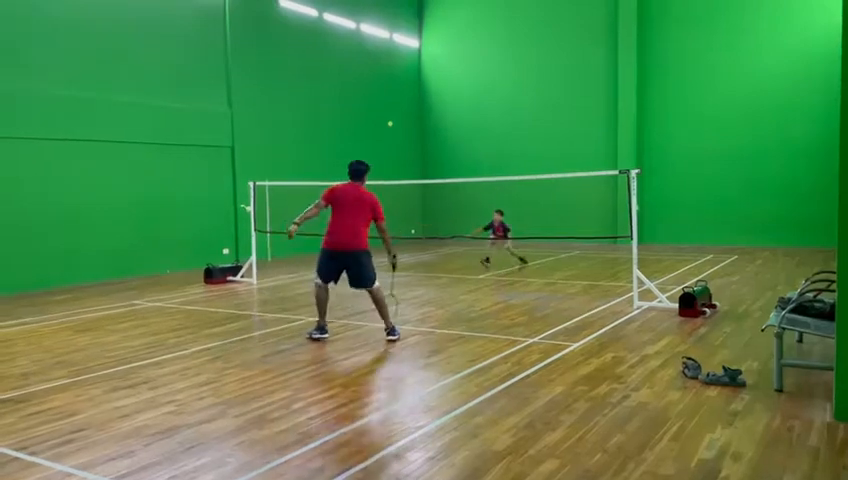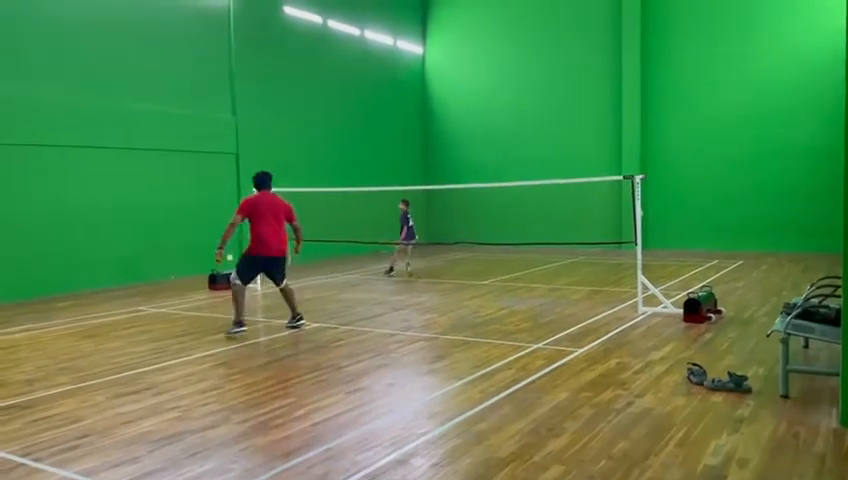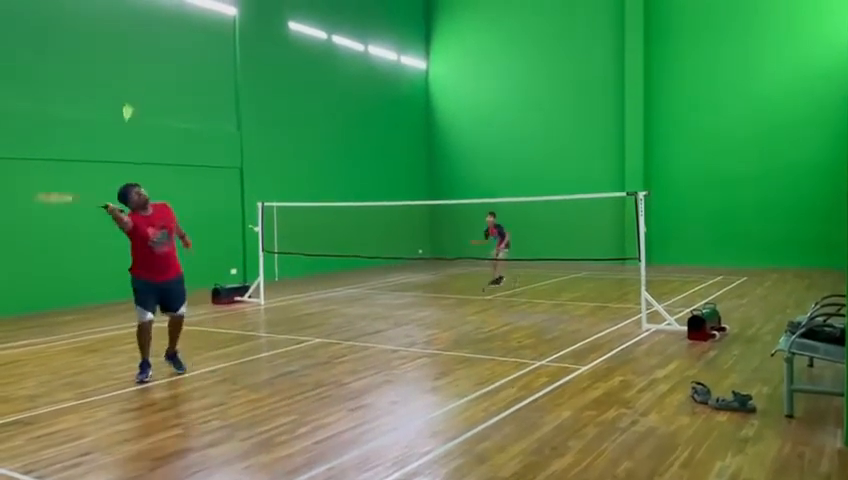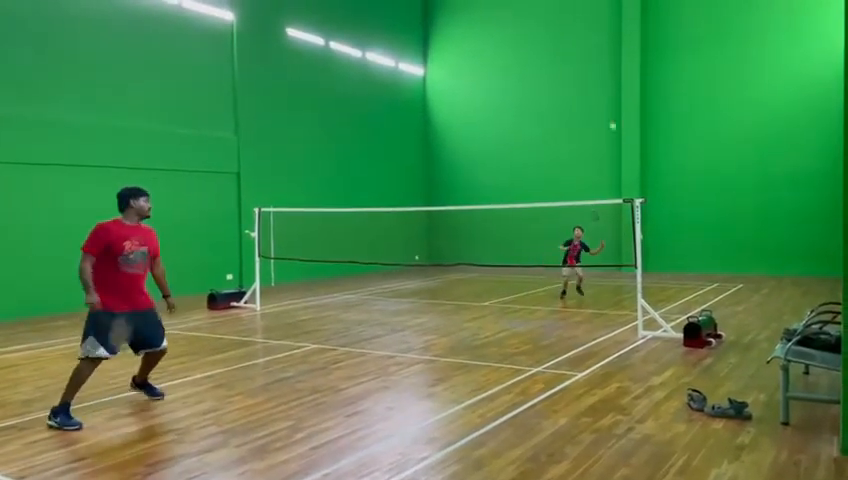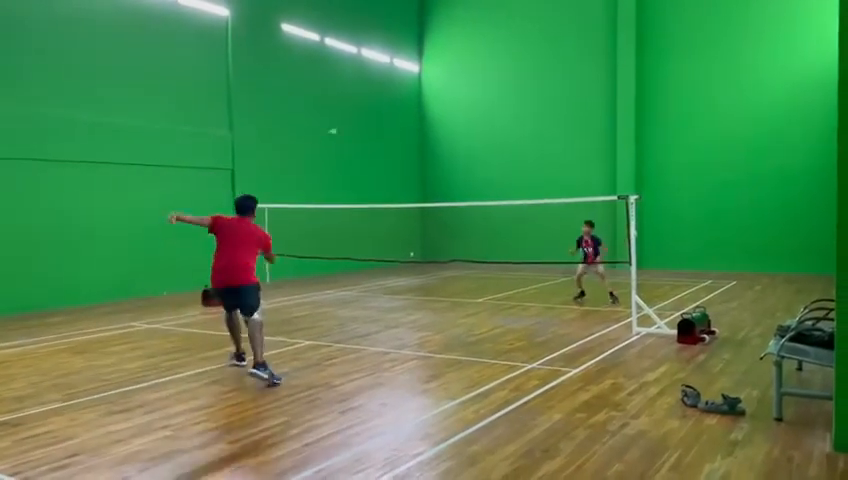
dt=1s
person 1, frame 1
left shoulder: (335, 191)
right shoulder: (372, 199)
left elbow: (316, 208)
right elbow: (382, 229)
left wrist: (296, 223)
right wrist: (391, 254)
left hip: (332, 247)
right hip: (358, 249)
left knee: (321, 284)
right knee: (373, 288)
left ankle: (322, 327)
right ankle: (390, 329)
person 1, frame 2
left shoulder: (249, 202)
right shoulder: (283, 204)
left elbow: (233, 224)
right elbow: (297, 227)
left wrist: (221, 247)
right wrist: (298, 244)
left hip: (257, 251)
right hip: (279, 252)
left knee: (237, 282)
right knee: (282, 284)
left ankle: (239, 321)
right ankle: (297, 317)
person 1, frame 3
left shoulder: (165, 208)
right shoulder: (128, 219)
right elbow: (124, 223)
left wrist: (184, 237)
right wrist: (115, 213)
left hip: (171, 275)
right hip: (143, 278)
left knee: (178, 315)
right knee: (145, 321)
left ankle: (172, 352)
right ankle: (145, 364)
person 1, frame 4
left shoulder: (149, 233)
right shoulder: (105, 230)
left elbow: (157, 266)
right elbow: (85, 263)
left wrist: (167, 296)
right wrist: (90, 291)
left hip: (142, 306)
right hip: (108, 308)
left knee: (158, 348)
right knee: (92, 357)
left ankle: (140, 381)
right ankle: (61, 410)
person 1, frame 5
left shoulder: (222, 221)
right shoulder: (261, 233)
left elbow: (200, 220)
right elbow: (271, 258)
left wrist: (177, 217)
right wrist: (262, 254)
left hip: (220, 281)
right hip: (245, 281)
left knee: (231, 312)
right knee: (254, 320)
left ankle: (239, 353)
right ankle: (259, 364)
